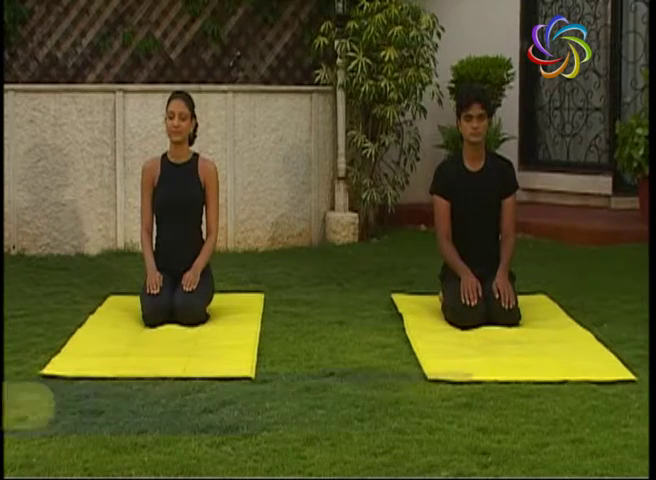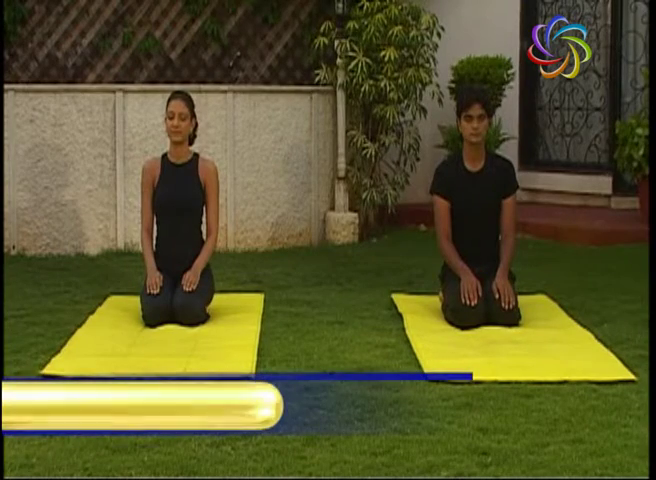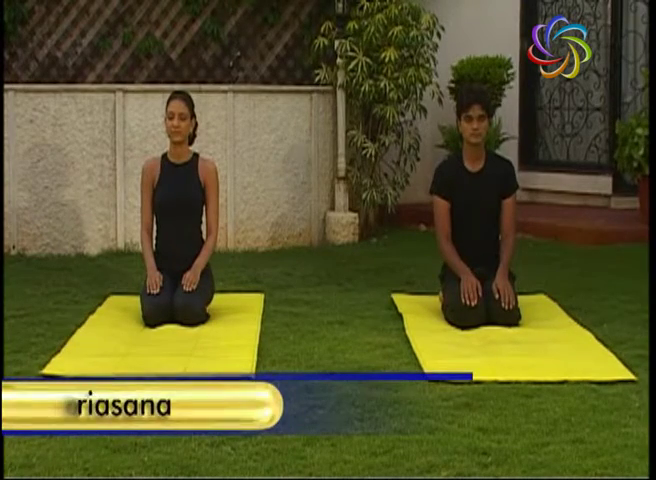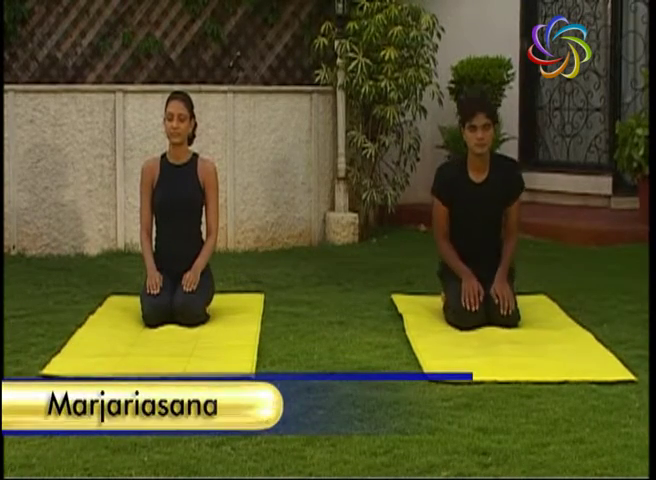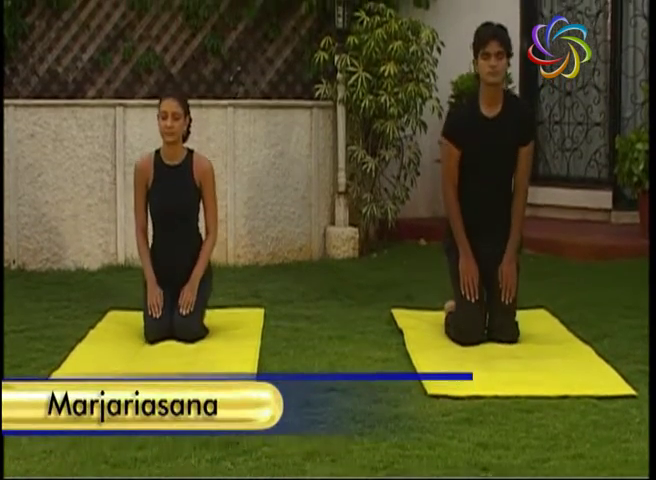
dt=1s
person 1, frame 1
left shoulder: (503, 170)
right shoulder: (446, 172)
left elbow: (508, 233)
right elbow: (444, 238)
left wrist: (502, 273)
right wrist: (465, 274)
left hip: (493, 266)
right hip: (458, 268)
left knee: (507, 315)
right knee: (467, 316)
left ankle: (489, 292)
right ankle: (449, 296)
person 1, frame 2
left shoulder: (503, 169)
right shoulder: (446, 172)
left elbow: (508, 233)
right elbow: (444, 238)
left wrist: (502, 273)
right wrist: (465, 274)
left hip: (493, 266)
right hip: (458, 268)
left knee: (507, 315)
right knee: (467, 315)
left ankle: (490, 291)
right ankle: (449, 295)
person 1, frame 3
left shoulder: (503, 170)
right shoulder: (445, 172)
left elbow: (508, 233)
right elbow: (444, 238)
left wrist: (502, 273)
right wrist: (465, 274)
left hip: (493, 266)
right hip: (458, 268)
left knee: (507, 314)
right knee: (467, 315)
left ankle: (490, 292)
right ankle: (449, 296)
person 1, frame 4
left shoulder: (509, 172)
right shoulder: (447, 175)
left elbow: (510, 233)
right elbow: (442, 238)
left wrist: (502, 276)
right wrist: (466, 276)
left hip: (494, 265)
right hip: (458, 267)
left knee: (507, 316)
right knee: (468, 317)
left ankle: (489, 297)
right ankle: (452, 299)
person 1, frame 5
left shoulder: (521, 116)
right shoulder: (459, 116)
left elbow: (520, 189)
right elbow: (450, 189)
left wrist: (511, 253)
right wrist: (464, 253)
left hip: (502, 233)
right hip: (465, 232)
left knee: (505, 332)
right knee: (469, 333)
right ankle: (453, 313)
person 2, frame 1
left shoulder: (206, 168)
right shoulder: (151, 168)
left elbow: (212, 232)
right elbow: (146, 229)
left wrist: (196, 269)
right wrist: (151, 268)
left hip: (195, 265)
right hip: (162, 265)
left knee: (187, 310)
right knee: (154, 313)
left ankle: (196, 296)
right ankle: (163, 294)
person 2, frame 2
left shoulder: (206, 169)
right shoulder: (152, 168)
left elbow: (212, 232)
right elbow: (146, 229)
left wrist: (196, 269)
right wrist: (151, 268)
left hip: (195, 264)
right hip: (162, 265)
left knee: (187, 310)
right knee: (154, 313)
left ankle: (196, 294)
right ankle: (164, 295)
person 2, frame 3
left shoulder: (206, 168)
right shoulder: (151, 168)
left elbow: (212, 231)
right elbow: (146, 229)
left wrist: (197, 269)
right wrist: (151, 269)
left hip: (195, 264)
right hip: (162, 265)
left knee: (187, 310)
right knee: (154, 312)
left ankle: (194, 298)
right ankle: (164, 294)
person 2, frame 4
left shoulder: (205, 169)
right shoulder: (151, 168)
left elbow: (212, 232)
right elbow: (145, 230)
left wrist: (196, 269)
right wrist: (151, 270)
left hip: (194, 265)
right hip: (162, 266)
left knee: (187, 310)
right knee: (154, 312)
left ankle: (194, 298)
right ankle: (164, 296)
person 2, frame 5
left shoulder: (201, 166)
right shoulder: (144, 167)
left elbow: (212, 232)
right elbow: (141, 232)
left wrist: (194, 281)
right wrist: (151, 282)
left hip: (194, 265)
right hip: (159, 266)
left knee: (186, 331)
right knee: (156, 332)
left ankle: (191, 316)
right ankle: (164, 314)
